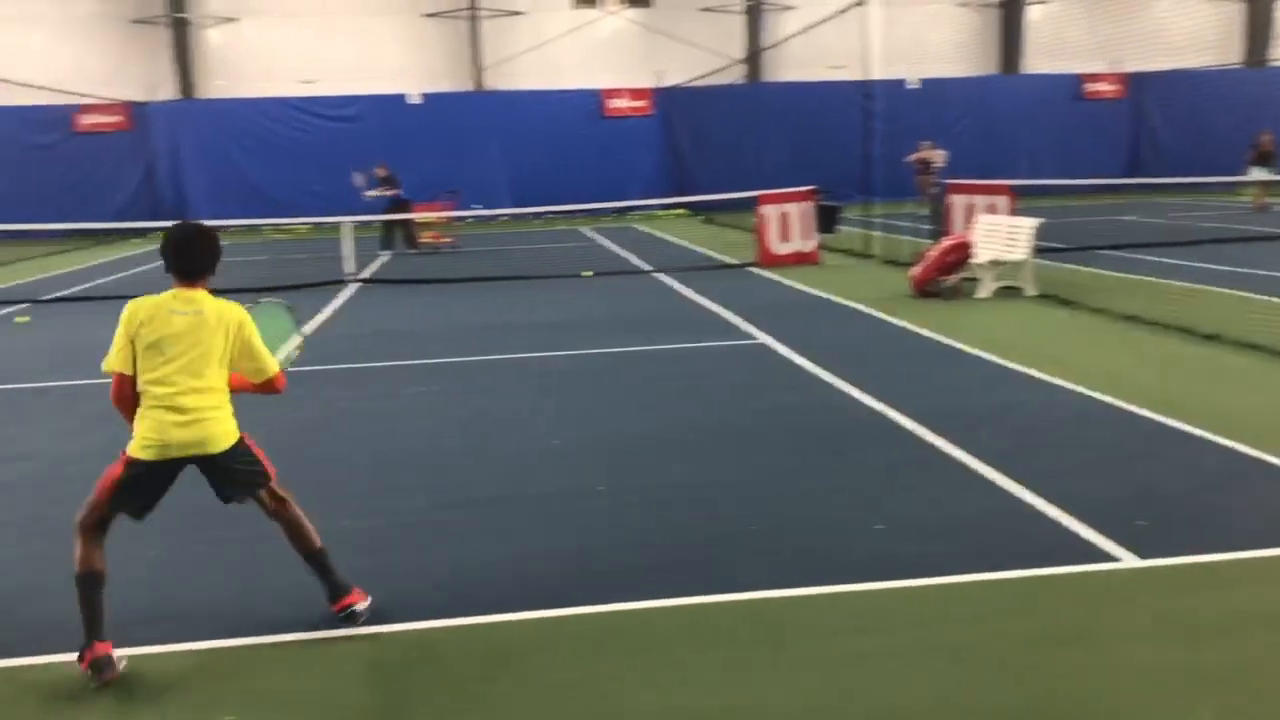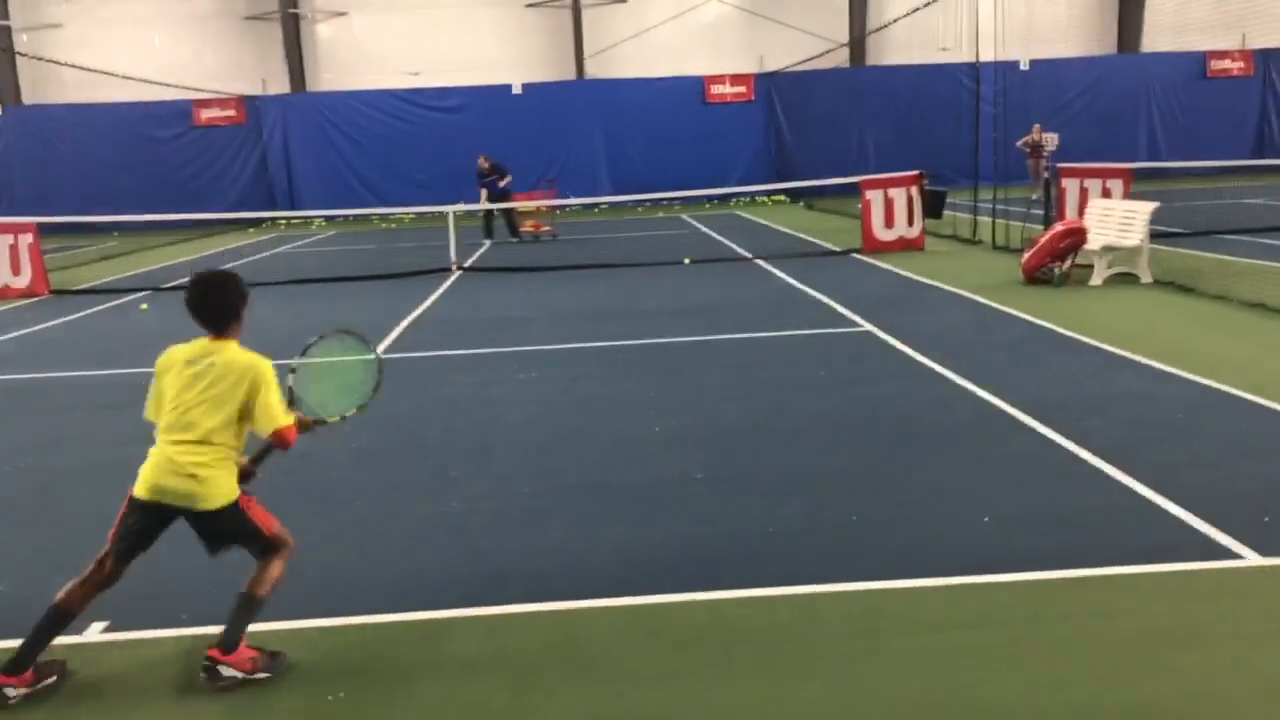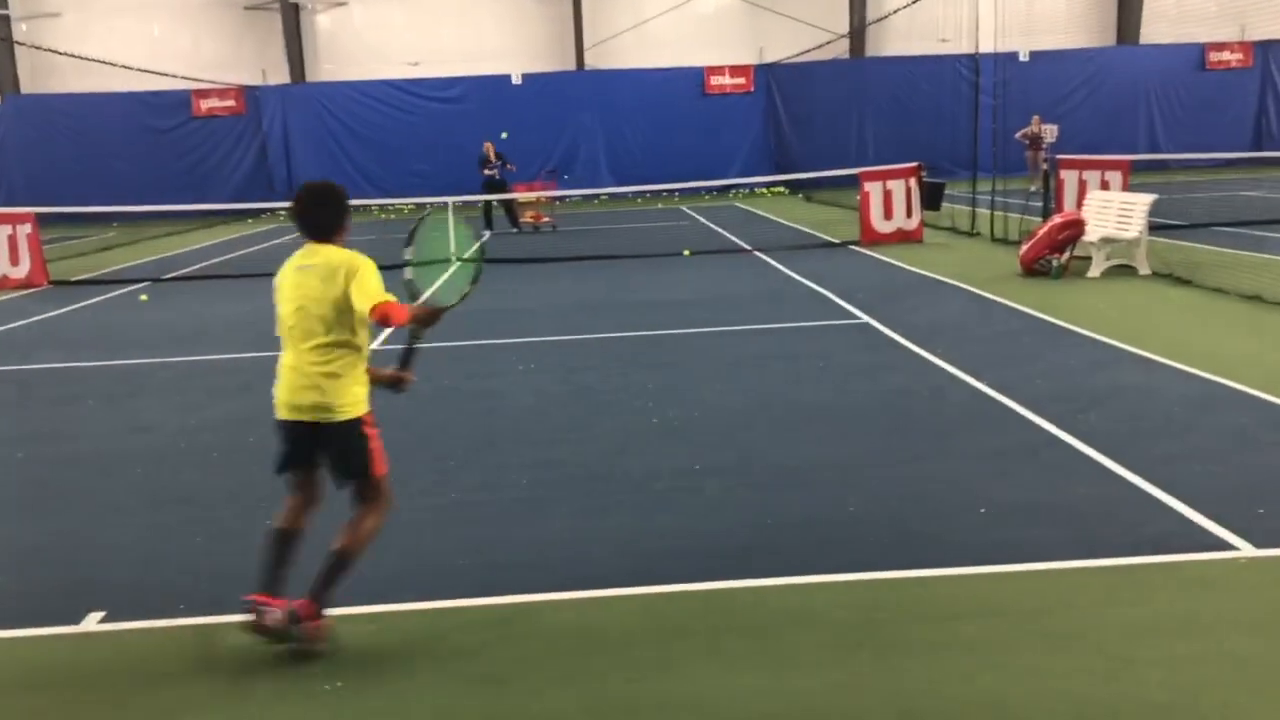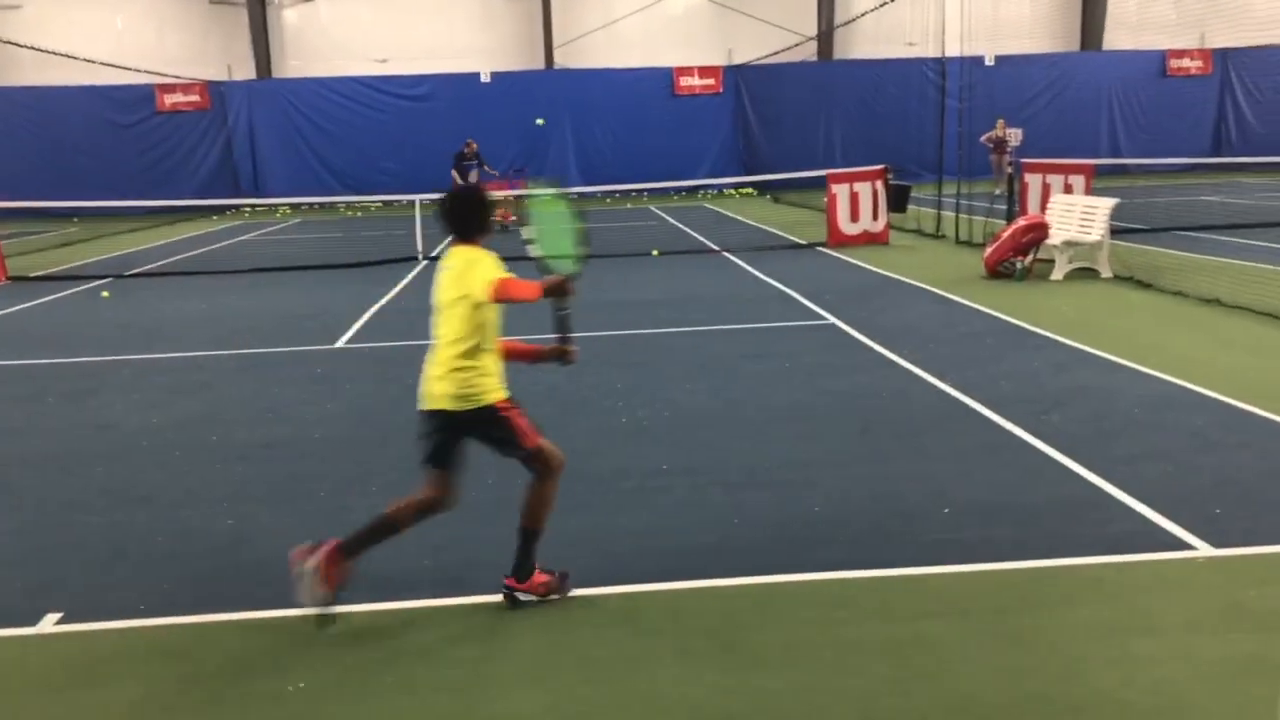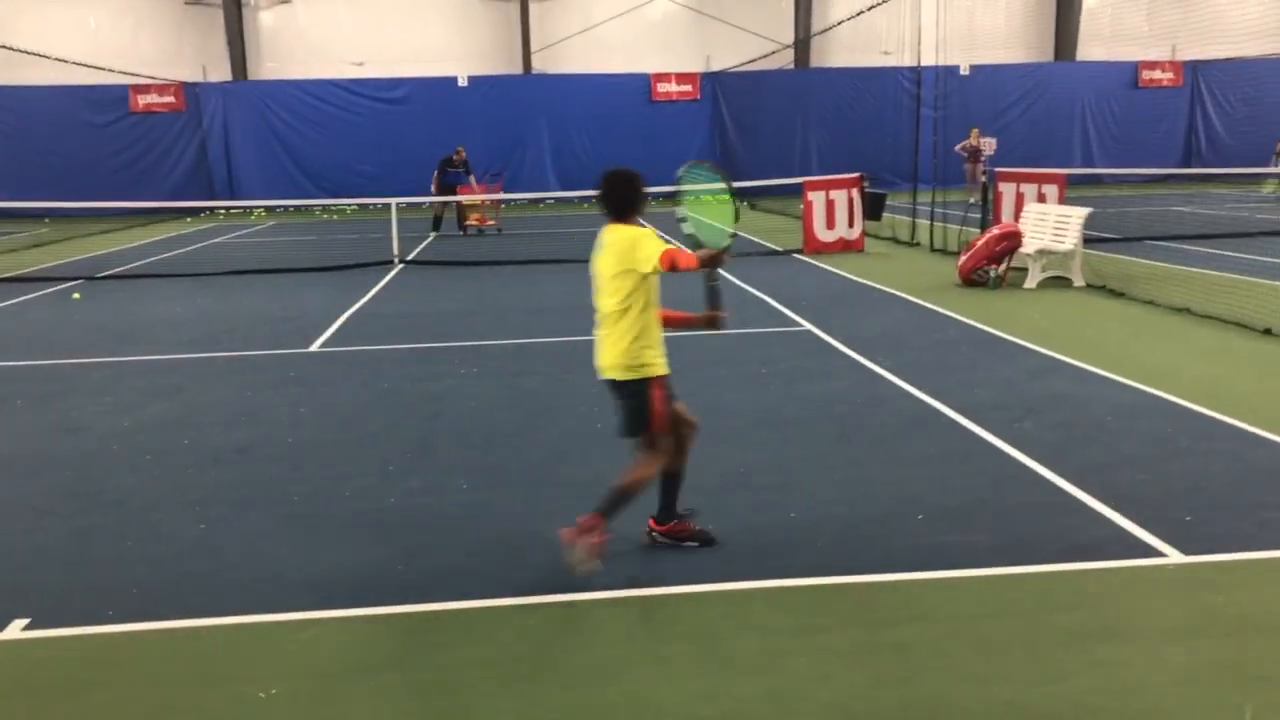
dt=0.3s
person 1, frame 1
left shoulder: (136, 312)
right shoulder: (234, 316)
left elbow: (121, 393)
right elbow: (273, 383)
left hip: (155, 442)
right hip: (218, 435)
left knee: (89, 527)
right knee: (280, 504)
left ankle: (96, 647)
right ankle: (342, 597)
person 1, frame 2
left shoulder: (171, 360)
right shoulder: (254, 368)
right elbow: (283, 437)
right wrist: (299, 423)
left hip: (157, 480)
right hip: (212, 488)
left knee: (105, 569)
right knee: (278, 550)
right ankle: (228, 651)
person 1, frame 3
left shoulder: (286, 271)
right shoulder: (353, 264)
right elbow: (384, 313)
left wrist: (376, 376)
right wrist: (418, 315)
left hip: (291, 400)
right hip: (339, 402)
left knee: (301, 497)
right knee: (373, 504)
left ankle: (267, 598)
right ankle: (309, 608)
person 1, frame 4
left shoulder: (451, 266)
right shoulder: (480, 263)
right elbow: (504, 290)
left wrist: (546, 353)
right wrist: (545, 287)
left hip: (440, 392)
right hip: (477, 394)
left knee: (436, 496)
right knee: (549, 465)
left ankle: (332, 557)
right ankle: (523, 578)
person 1, frame 5
left shoulder: (607, 243)
right shoulder: (639, 238)
right elbow: (675, 260)
left wrist: (696, 318)
right wrist: (702, 259)
left hip: (623, 361)
right hip: (636, 365)
left knee: (682, 427)
right knee: (652, 456)
left ankle: (667, 521)
right ankle: (590, 530)
